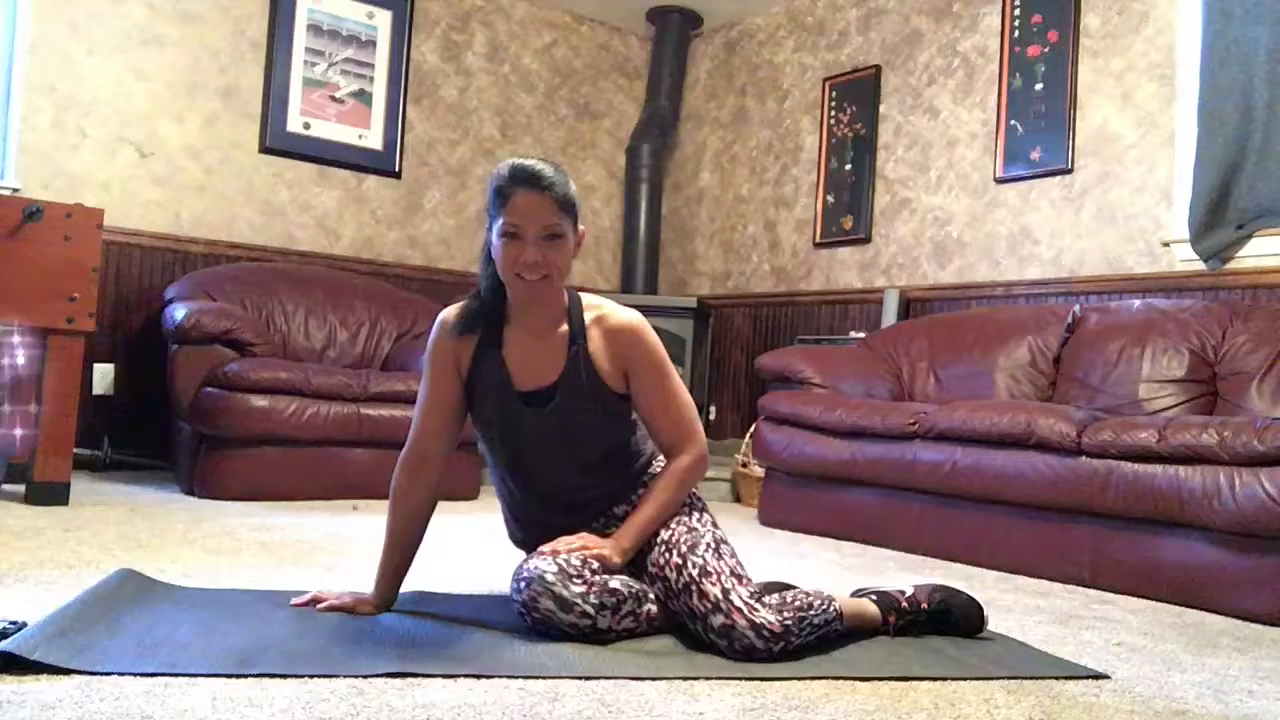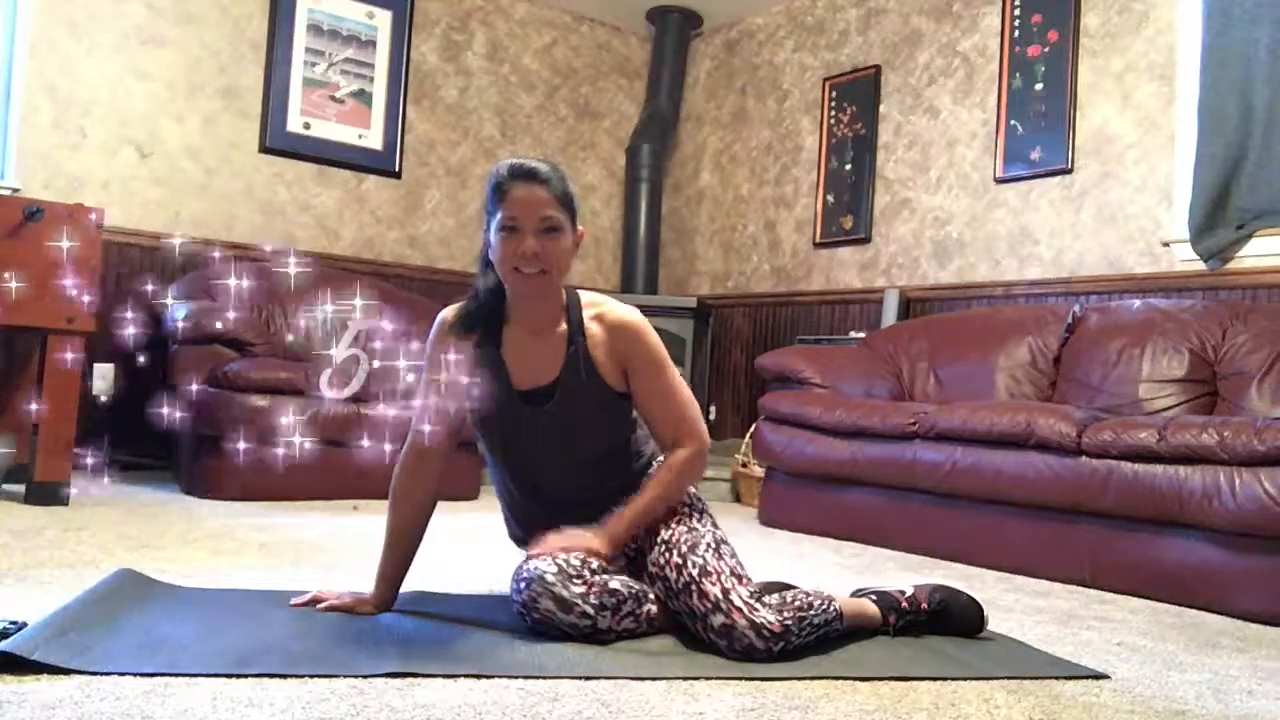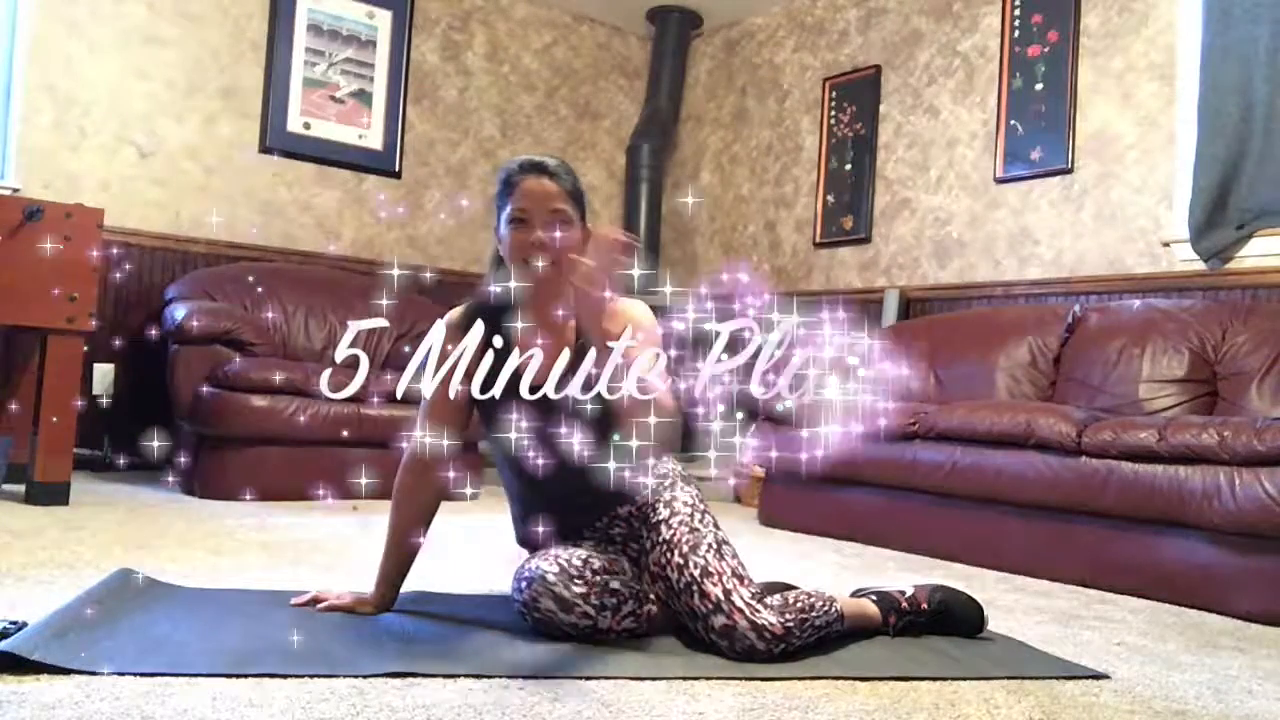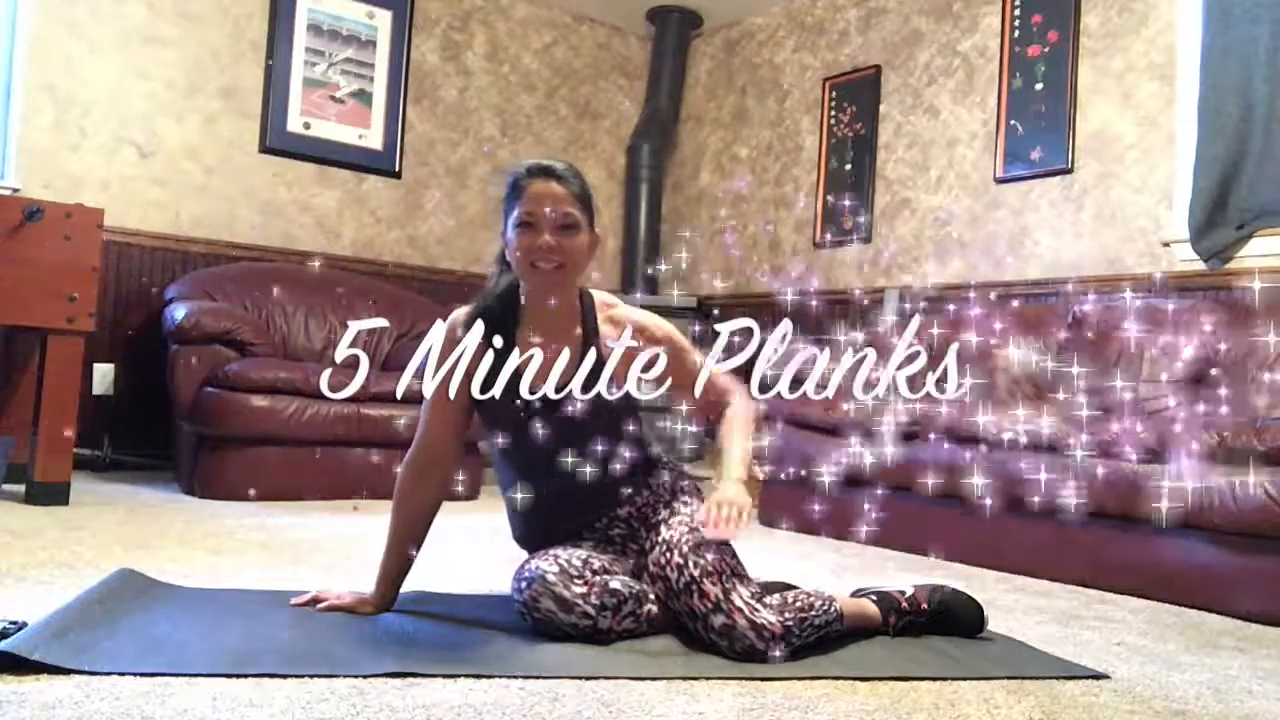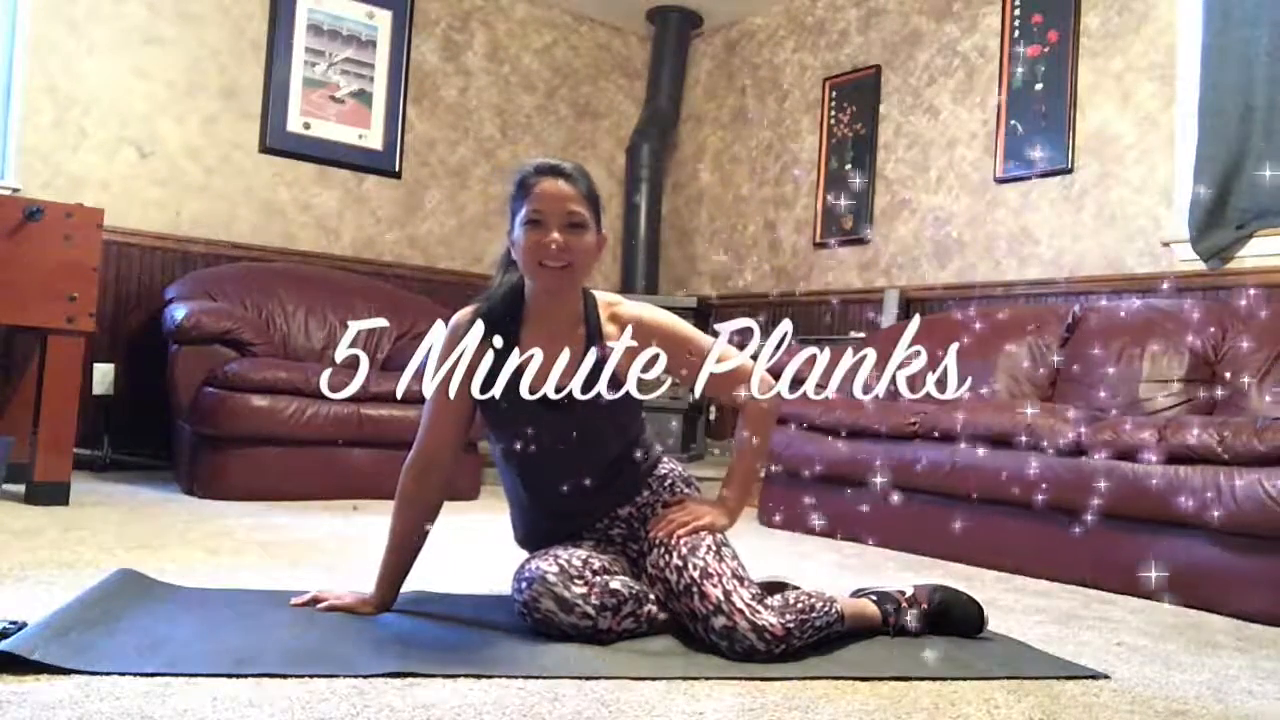
dt=0.4s
person 1, frame 1
left shoulder: (619, 332)
right shoulder: (459, 333)
left elbow: (690, 452)
right elbow: (421, 465)
left wrist: (618, 544)
right wrist: (380, 594)
left hip: (643, 511)
right hip: (553, 543)
left knee: (749, 632)
right knee: (540, 592)
left ankle: (892, 604)
right ankle: (713, 598)
person 1, frame 2
left shoulder: (618, 328)
right shoulder: (458, 333)
left elbow: (690, 447)
right elbow: (421, 464)
left wrist: (607, 535)
right wrist: (380, 594)
left hip: (642, 513)
right hip: (554, 541)
left knee: (748, 631)
right knee: (539, 593)
left ankle: (896, 603)
right ankle: (699, 601)
person 1, frame 3
left shoulder: (626, 318)
right shoulder: (467, 329)
left elbow: (654, 431)
right elbow: (426, 464)
left wrist: (594, 316)
right wrist: (381, 593)
left hip: (646, 505)
right hip: (561, 542)
left knee: (749, 632)
right knee: (542, 595)
left ankle: (896, 605)
right ankle: (691, 598)
person 1, frame 4
left shoulder: (632, 331)
right shoulder: (470, 331)
left elbow: (734, 397)
right elbow: (427, 465)
left wrist: (731, 478)
right wrist: (382, 593)
left hip: (649, 505)
right hip: (560, 541)
left knee: (748, 630)
right knee: (542, 591)
left ankle: (892, 604)
right ankle: (690, 602)
person 1, frame 5
left shoulder: (634, 328)
right shoulder: (474, 331)
left elbow: (758, 391)
right elbow: (429, 464)
left wrist: (728, 503)
right wrist: (382, 593)
left hip: (647, 505)
right hip: (560, 539)
left knee: (751, 633)
right knee: (541, 592)
left ankle: (886, 604)
right ankle: (707, 598)
